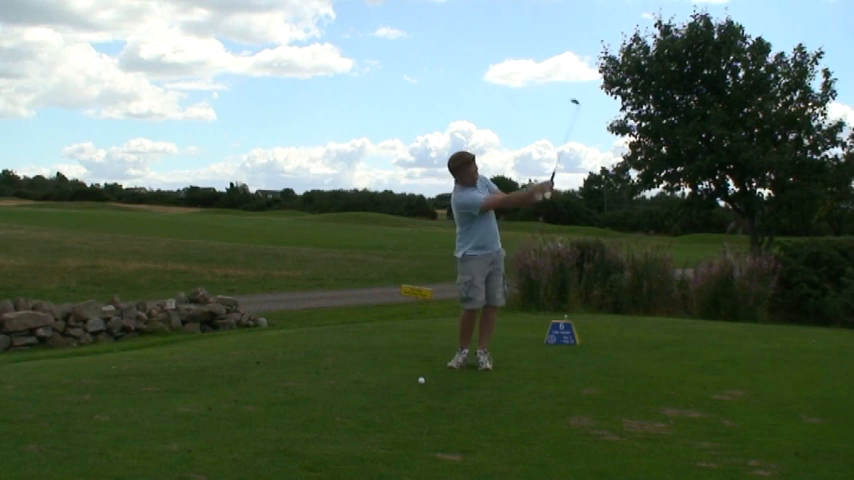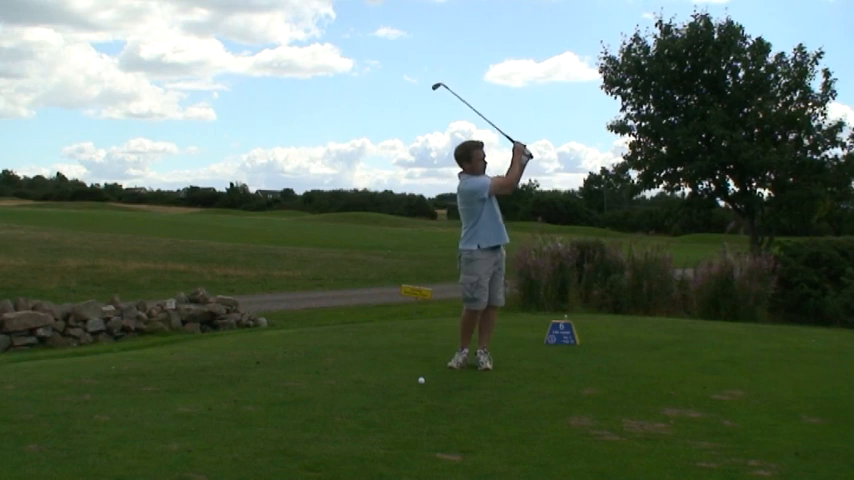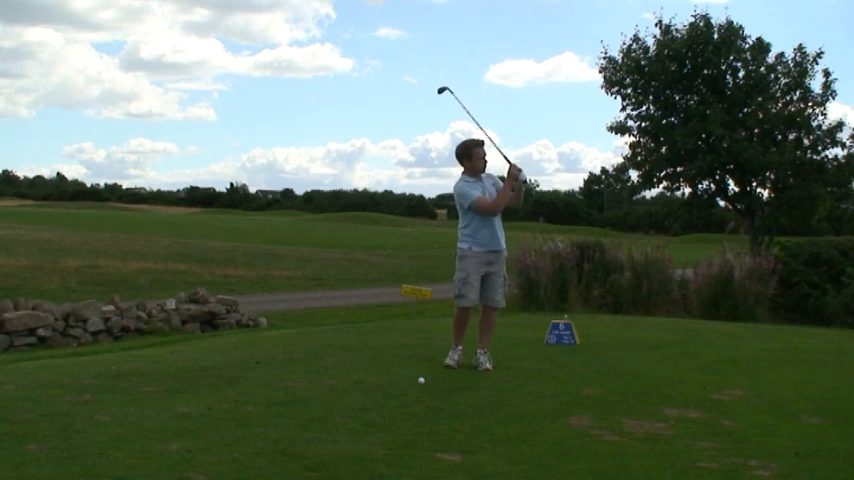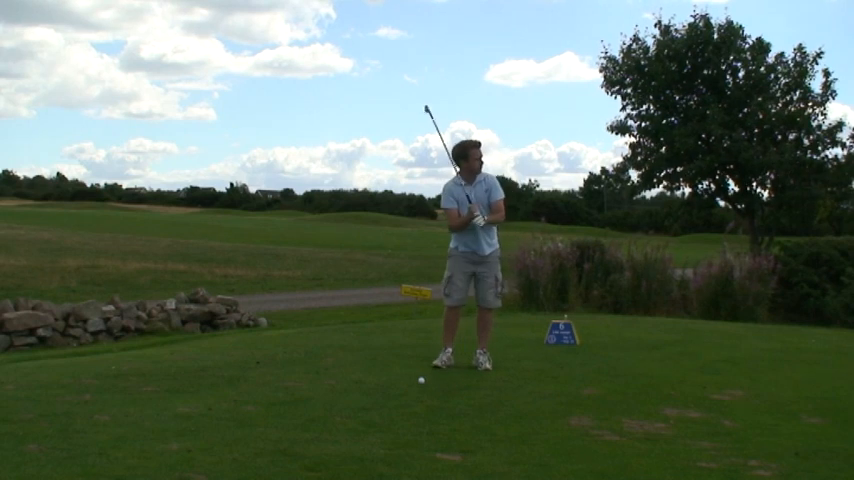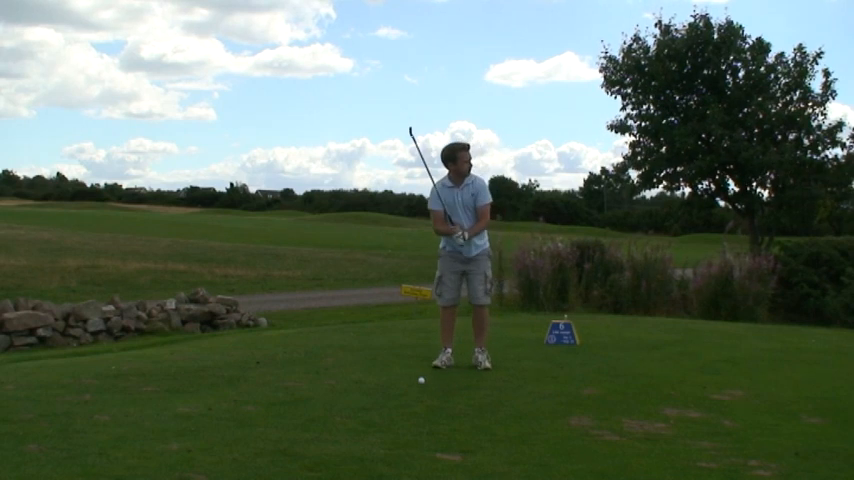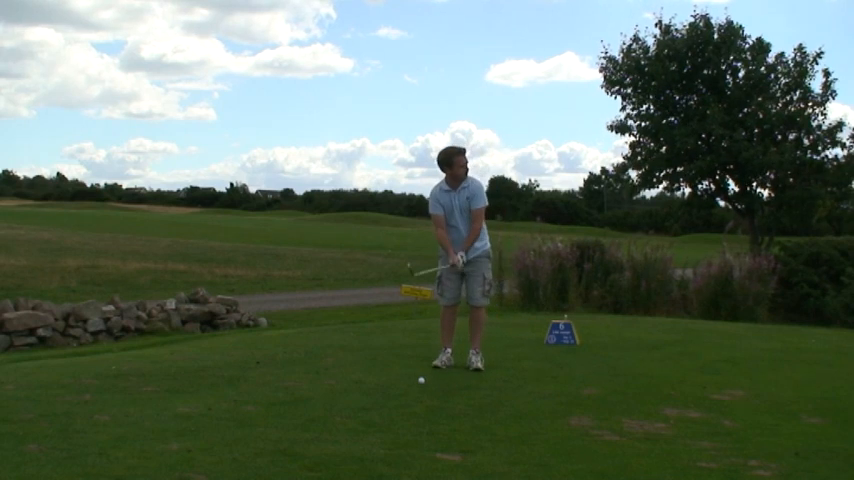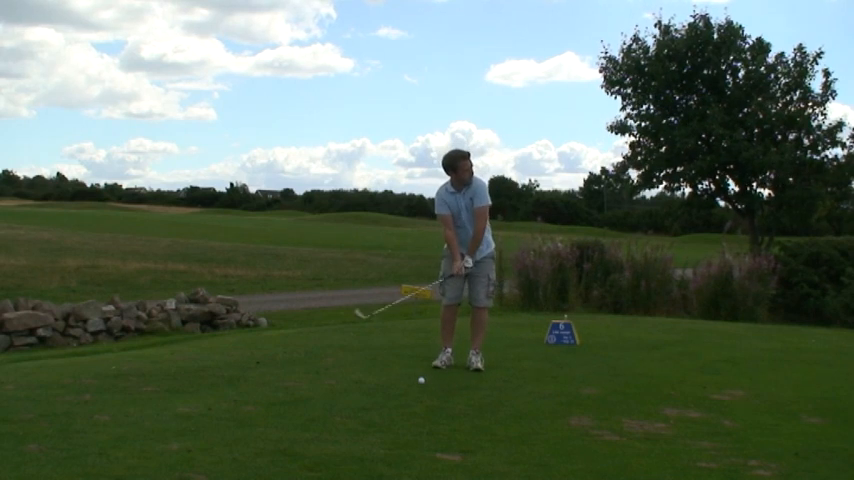
dt=0.3s
person 1, frame 1
left shoulder: (481, 181)
right shoulder: (462, 199)
left elbow: (505, 198)
right elbow: (502, 202)
left wrist: (533, 196)
right wrist: (535, 189)
left hip: (493, 253)
right hip: (471, 256)
left knee: (493, 305)
right knee: (472, 306)
left ankle: (483, 352)
right ankle: (462, 351)
person 1, frame 2
left shoulder: (479, 177)
right shoulder: (469, 186)
left elbow: (507, 188)
right elbow: (507, 182)
left wrist: (521, 162)
right wrist: (516, 155)
left hip: (495, 250)
right hip: (475, 254)
left knee: (492, 305)
right knee: (474, 305)
left ankle: (483, 352)
right ankle: (463, 350)
person 1, frame 3
left shoulder: (490, 179)
right shoulder: (462, 187)
left elbow: (516, 201)
right elbow: (492, 209)
left wrist: (518, 184)
right wrist: (509, 183)
left hip: (496, 252)
right hip: (471, 252)
left knee: (492, 305)
right knee: (465, 303)
left ankle: (482, 352)
right ankle: (457, 349)
person 1, frame 4
left shoulder: (491, 182)
right shoulder: (450, 189)
left elbow: (501, 214)
right elbow: (452, 225)
left wrist: (485, 218)
right wrist: (468, 217)
left hip: (488, 253)
right hip: (460, 253)
left knee: (487, 305)
right knee: (452, 304)
left ankle: (482, 352)
right ankle: (447, 351)
person 1, frame 5
left shoulder: (479, 184)
right shoulder: (438, 189)
left elbow: (484, 220)
right elbow: (437, 226)
left wrist: (466, 235)
right wrist: (452, 232)
left hip: (478, 252)
right hip: (450, 253)
left knee: (481, 302)
right knee: (447, 303)
left ankle: (480, 351)
right ankle: (447, 352)
person 1, frame 6
left shoulder: (475, 187)
right shoulder: (436, 193)
left elbow: (477, 224)
right elbow: (440, 229)
left wrist: (463, 252)
right wrist: (452, 254)
left hip: (477, 253)
right hip: (449, 254)
left knee: (478, 303)
right knee: (448, 303)
left ankle: (475, 353)
right ankle: (446, 352)
person 1, frame 7
left shoulder: (479, 186)
right shoulder: (442, 194)
left elbow: (481, 225)
right elbow: (448, 230)
left wrist: (469, 258)
right wrist: (457, 259)
left hip: (482, 254)
right hip: (454, 254)
left knee: (480, 304)
right knee: (449, 303)
left ankle: (475, 353)
right ankle: (446, 352)
